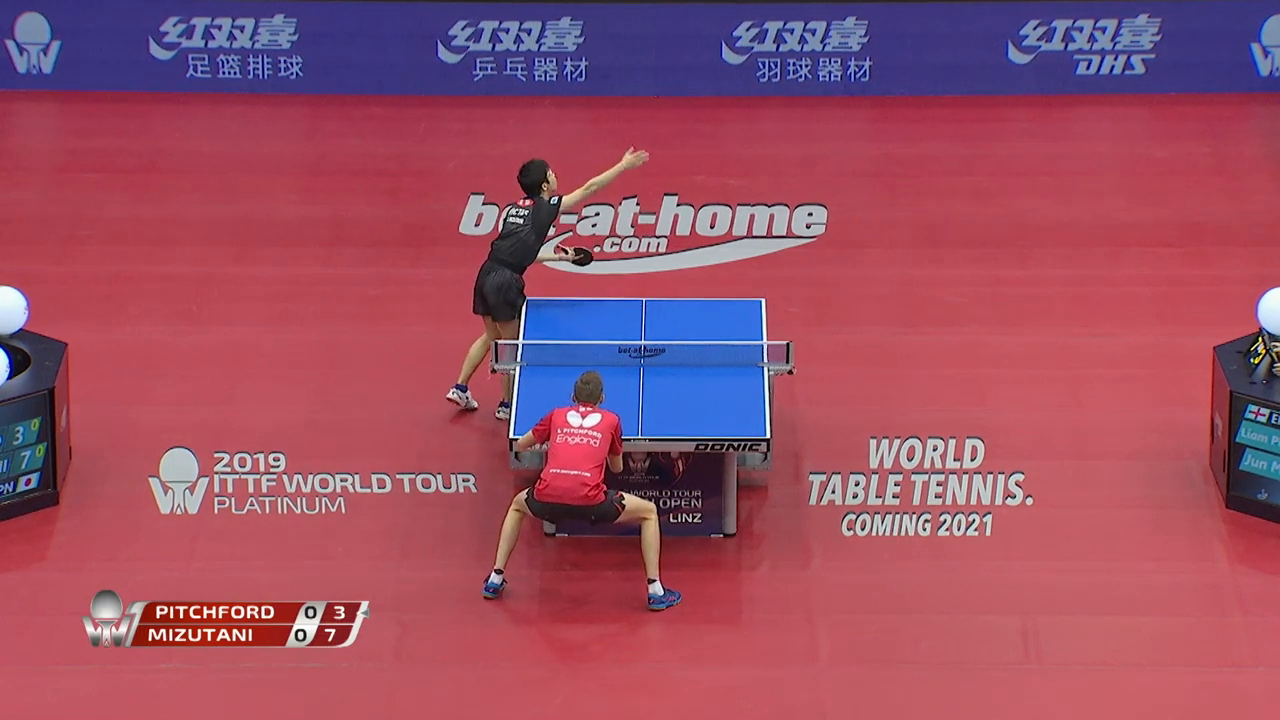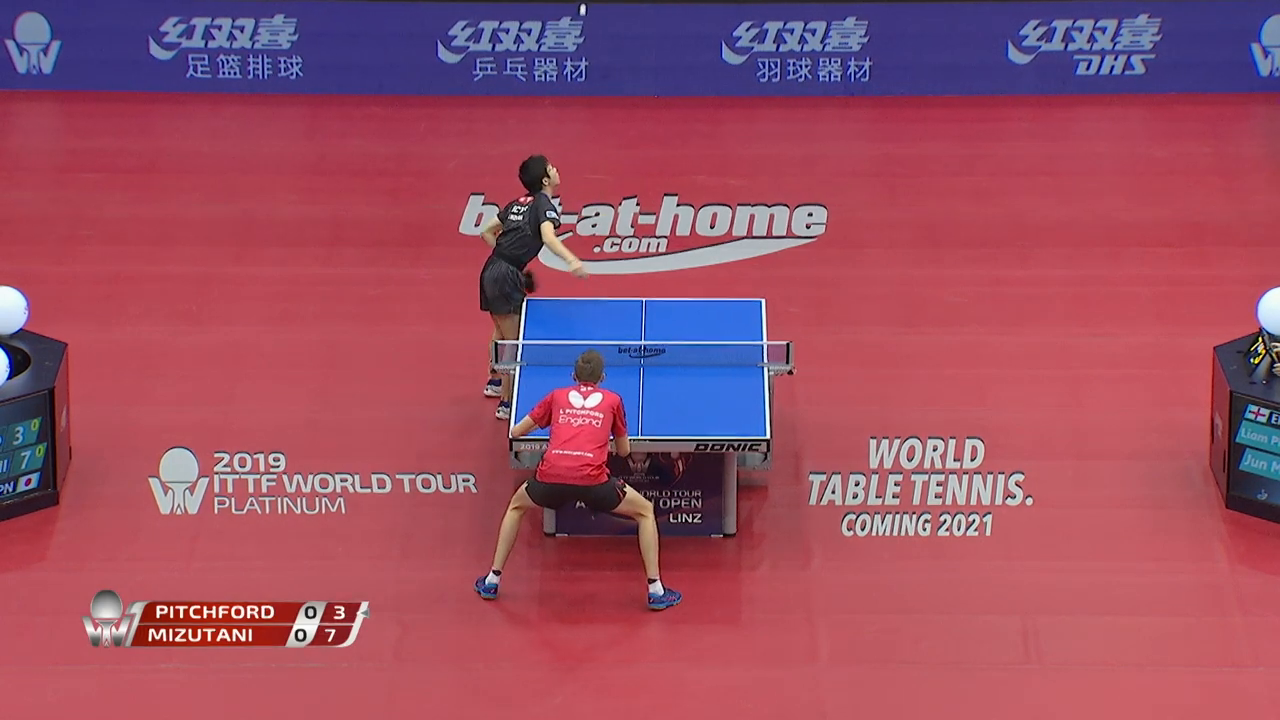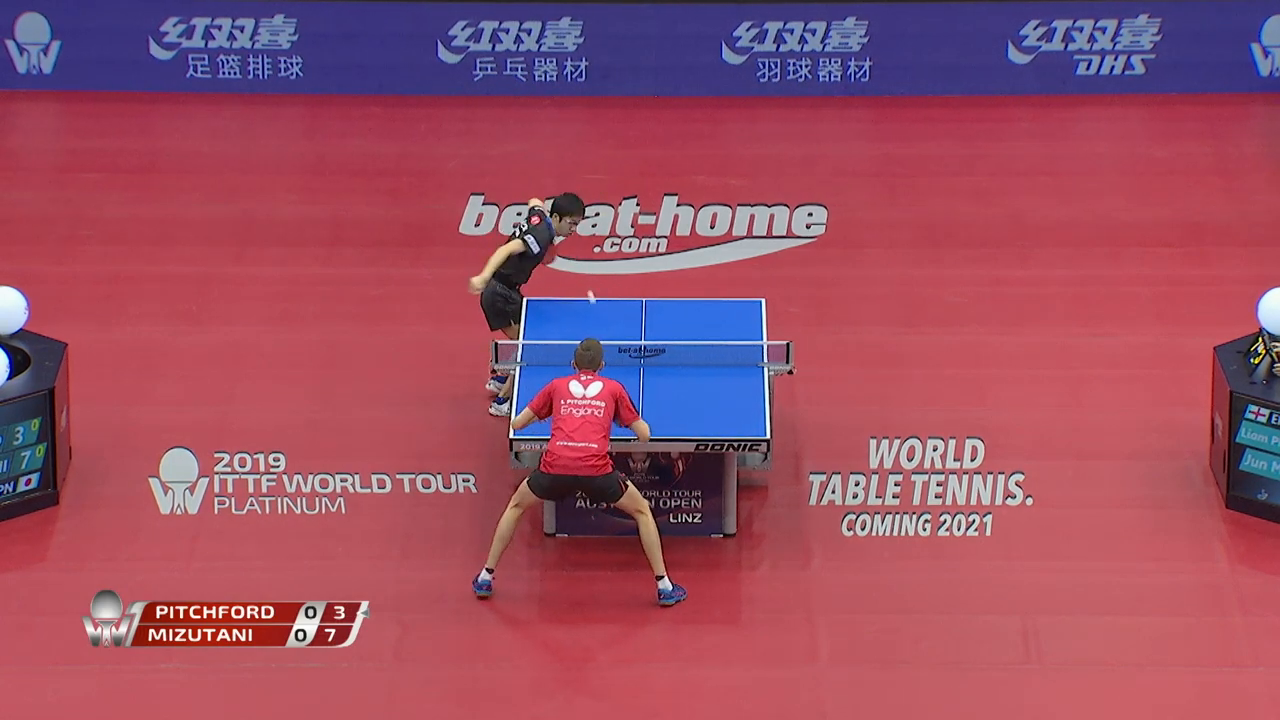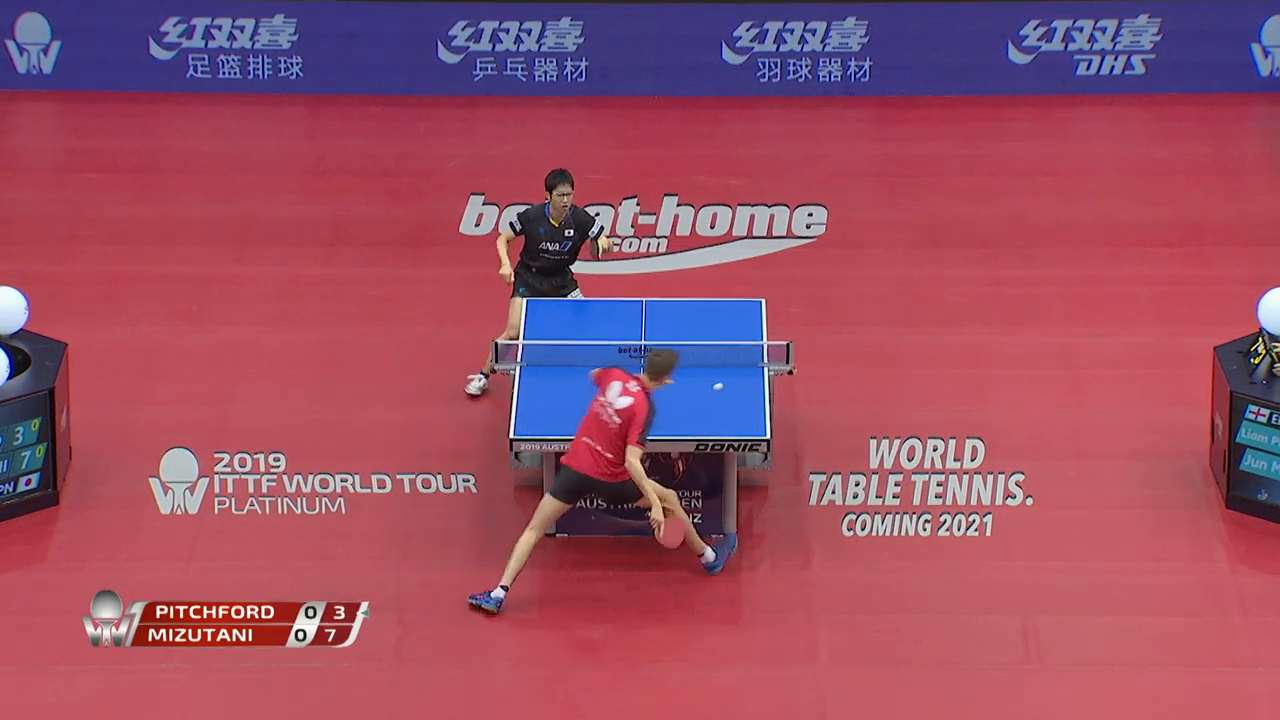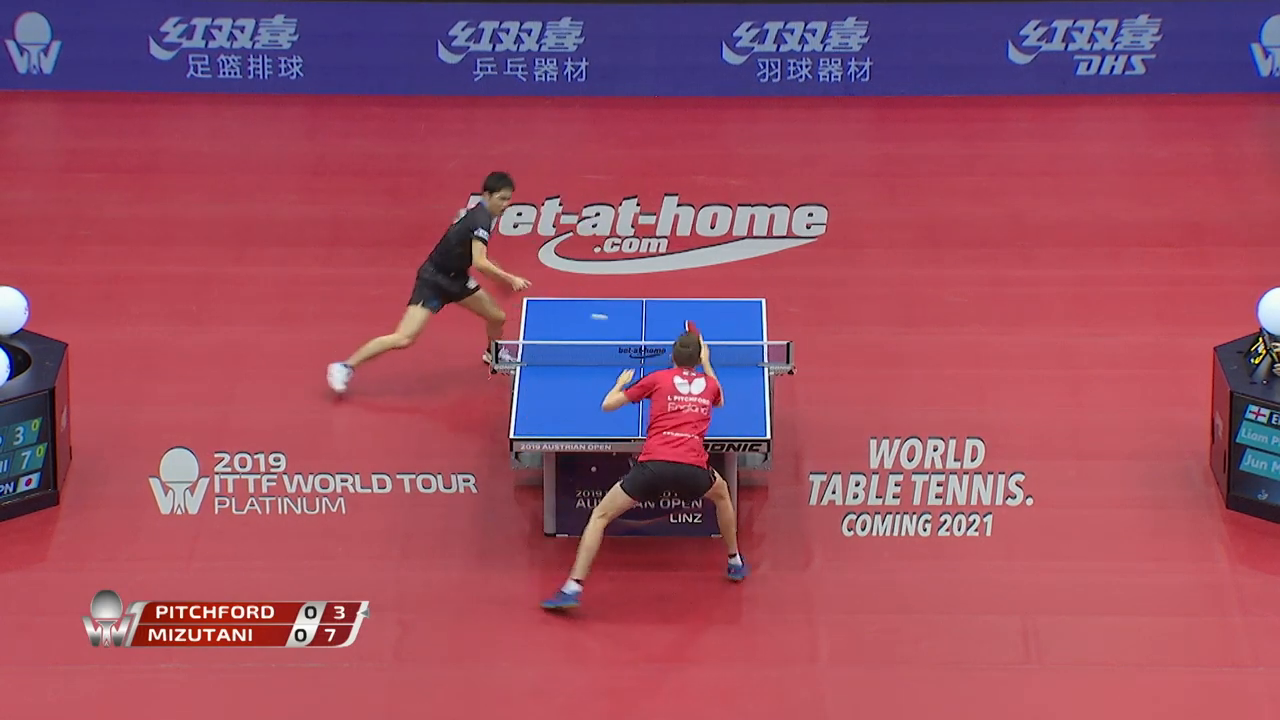
dt=0.5s
person 1, frame 1
left shoulder: (557, 415)
right shoulder: (611, 420)
left elbow: (520, 445)
right elbow: (617, 468)
left hip: (548, 498)
right hip: (589, 501)
left knee: (517, 506)
right knee: (649, 513)
left ankle: (495, 579)
right ankle: (655, 591)
person 1, frame 2
left shoulder: (557, 396)
right shoulder: (613, 400)
left elbow: (516, 432)
right elbow: (624, 451)
left hip: (550, 477)
right hip: (591, 480)
left knee: (516, 506)
right knee: (645, 512)
left ankle: (492, 580)
right ankle: (655, 590)
person 1, frame 3
left shoulder: (557, 386)
right shoulder: (614, 388)
left elbow: (516, 424)
right elbow: (643, 434)
left wrist: (543, 414)
right wrist: (627, 418)
left hip: (555, 468)
right hip: (596, 471)
left knee: (516, 505)
right knee: (642, 511)
left ankle: (486, 577)
right ankle: (665, 587)
person 1, frame 4
left shoulder: (613, 375)
right shoulder: (643, 407)
left elbow: (595, 374)
right elbow: (631, 462)
left wrist: (640, 380)
right wrist: (655, 505)
left hip: (573, 468)
right hip: (609, 477)
left knee: (533, 530)
right knee: (670, 501)
left ankle: (498, 594)
right ankle: (708, 557)
person 1, frame 5
left shoulder: (657, 379)
right shoulder: (710, 384)
left elbow: (609, 405)
left wrist: (622, 380)
right wrist: (705, 361)
left hip: (653, 465)
right hip: (692, 468)
left knee: (600, 516)
right knee: (722, 496)
left ankle: (573, 588)
right ankle: (735, 563)
person 2, frame 1
left shoulder: (515, 208)
right shoulder: (544, 208)
right elbow: (587, 190)
left wrist: (555, 256)
right wrist: (623, 165)
left hip: (487, 273)
right hip: (505, 281)
left knee: (489, 336)
left ankle: (460, 389)
right ankle: (507, 405)
person 2, frame 2
left shoulder: (518, 203)
right shoulder: (545, 206)
left elbow: (488, 232)
right elbow: (548, 236)
right wrist: (571, 260)
left hip: (491, 270)
right hip: (506, 276)
left knee: (502, 332)
right knee: (514, 341)
left ankle: (495, 382)
right ankle: (507, 405)
person 2, frame 3
left shoulder: (537, 217)
right shoulder: (541, 235)
left elbow: (535, 202)
right elbow: (505, 250)
right wrist: (483, 277)
left hip: (504, 291)
right hip: (500, 294)
left ankle: (499, 379)
right ankle: (502, 402)
person 2, frame 4
left shoulder: (581, 218)
right shoulder: (530, 216)
left elbow: (604, 240)
right elbow: (502, 239)
left wrist: (603, 243)
right wrist: (505, 264)
left hip: (561, 279)
right hip: (529, 277)
right knee: (513, 333)
right ankle: (483, 375)
person 2, frame 5
left shoulder: (479, 213)
right shoulder: (482, 220)
right elbow: (479, 263)
right wrist: (510, 279)
left hip: (457, 278)
right hip: (435, 279)
left knee: (497, 317)
right knee: (404, 339)
left ankle: (493, 353)
right ankle: (345, 367)
